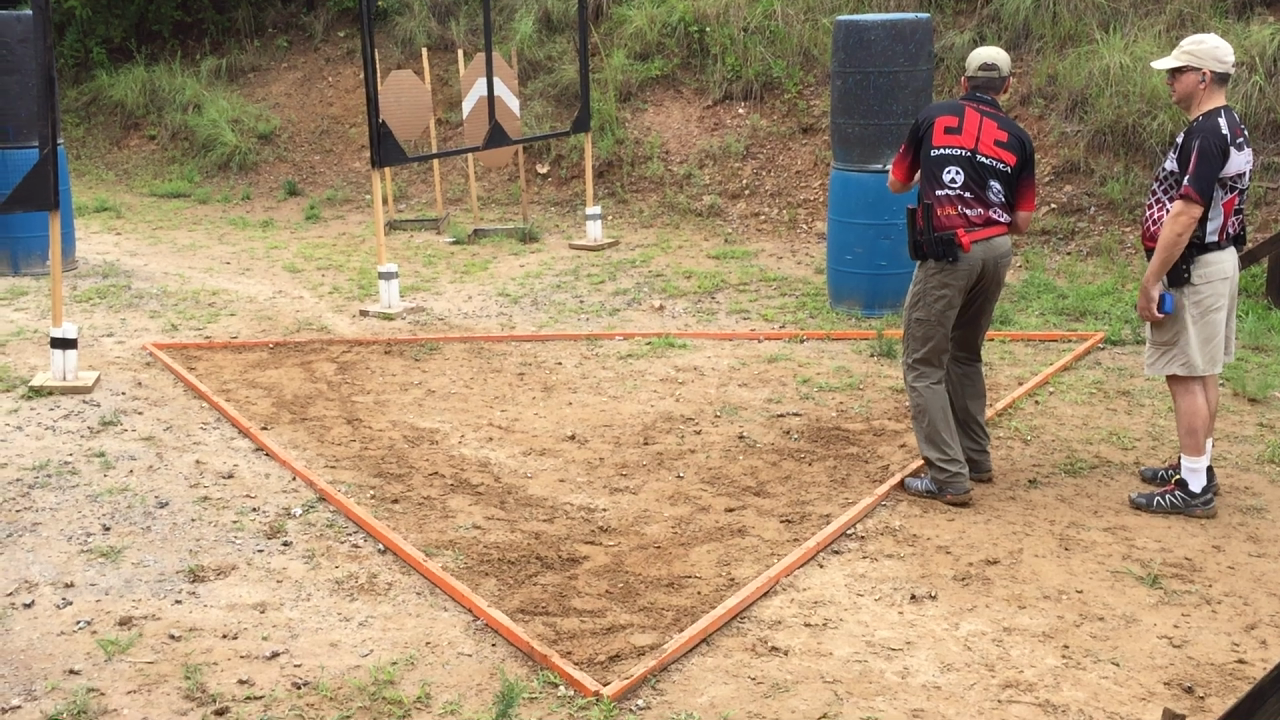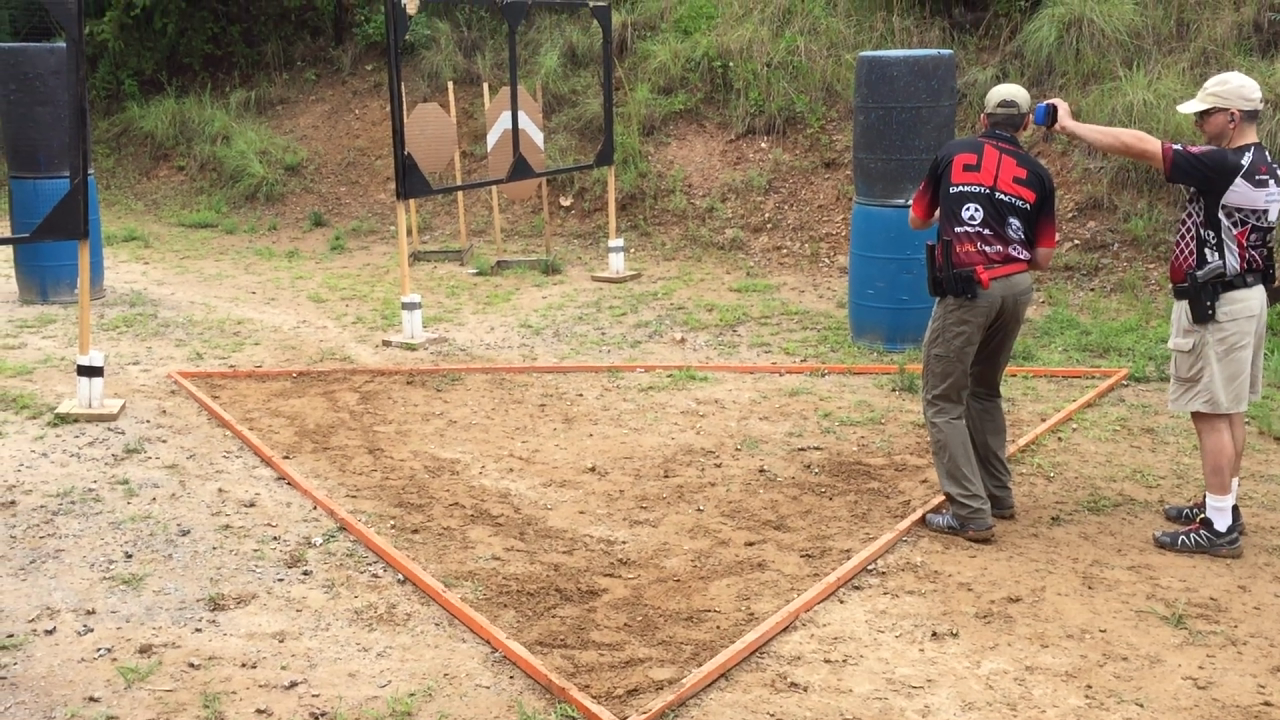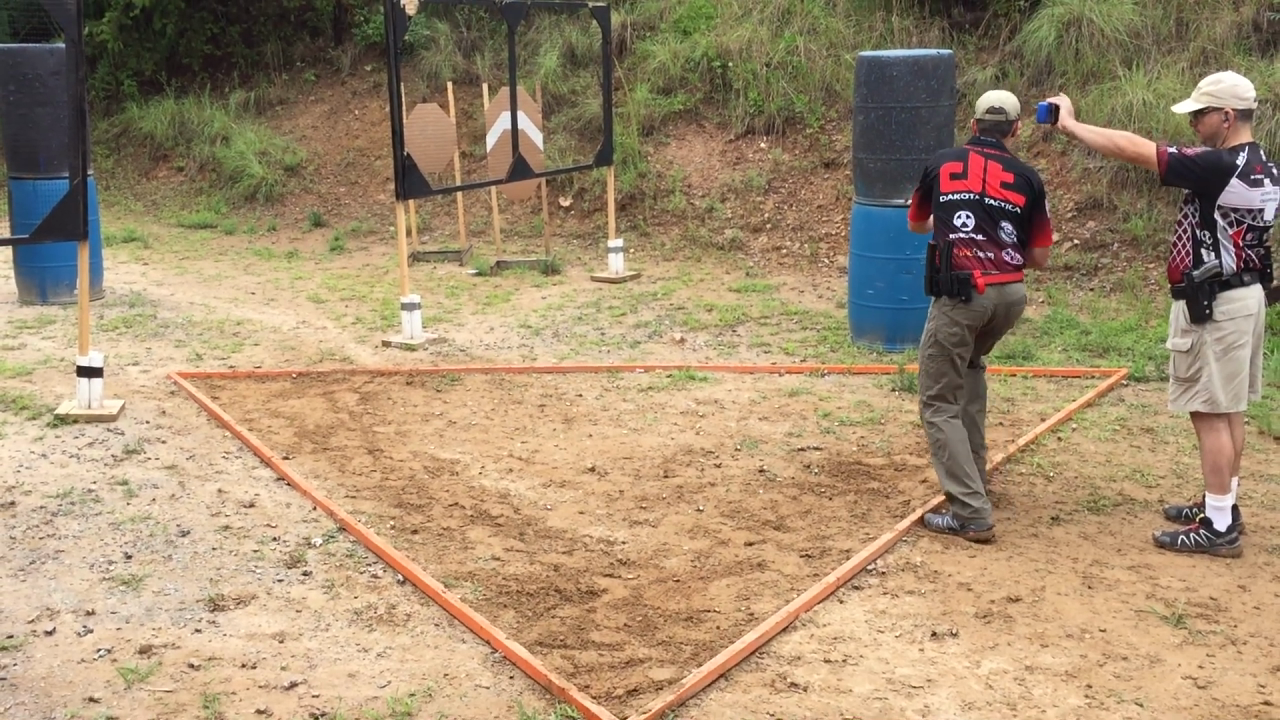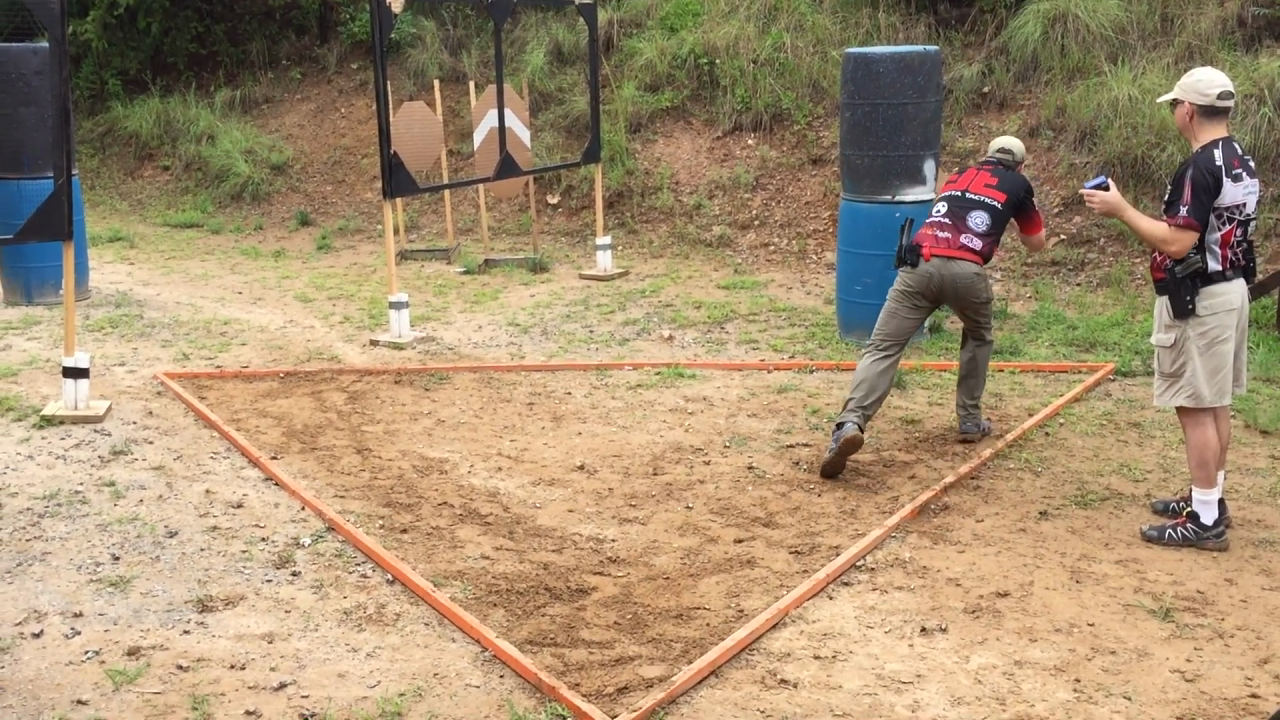
dt=1s
person 1, frame 1
left shoulder: (1206, 134)
right shoulder: (1225, 127)
left elbow: (1184, 215)
left wrist: (1151, 279)
right wrist: (1158, 269)
left hip: (1190, 268)
right hip: (1214, 260)
left knee: (1186, 375)
right knee: (1202, 372)
left ankle: (1192, 488)
right ankle: (1195, 467)
person 1, frame 2
left shoulder: (1226, 166)
left elbow: (1139, 146)
left wrist: (1071, 126)
left hip: (1215, 305)
left knee: (1211, 413)
right knee: (1229, 409)
left ankle: (1217, 527)
right ankle: (1221, 506)
person 1, frame 3
left shoulder: (1219, 167)
left elbow: (1133, 148)
left wrist: (1072, 123)
left hip: (1213, 305)
left knee: (1210, 413)
right knee: (1229, 409)
left ankle: (1217, 527)
right ankle: (1222, 505)
person 1, frame 4
left shoulder: (1200, 168)
right shoulder: (1241, 162)
left elbow: (1176, 243)
left wrist: (1120, 209)
left hip: (1197, 300)
right hip: (1230, 290)
left knee: (1196, 407)
right knee: (1215, 403)
left ankle: (1204, 519)
right ankle: (1209, 498)
person 2, frame 1
left shoulder: (933, 117)
right shoulder: (1018, 138)
left elbow: (897, 183)
right elbow: (1022, 221)
left hip: (949, 253)
right hip: (997, 252)
left knee: (924, 363)
right knee: (965, 355)
left ankle: (948, 477)
right ankle: (976, 458)
person 2, frame 2
left shoulder: (952, 154)
right shoulder: (1037, 175)
left elbow: (917, 220)
right elbow: (1042, 258)
left hip: (968, 290)
right hip: (1016, 289)
left knee: (943, 400)
right knee: (983, 390)
left ankle: (970, 513)
right ankle: (997, 495)
person 2, frame 3
left shoulder: (942, 163)
right shoulder: (1027, 177)
left elbow: (915, 224)
right elbow: (1040, 257)
left hip: (958, 295)
right hip: (1009, 296)
left knee: (938, 404)
right knee: (970, 369)
left ankle: (970, 512)
right ankle: (970, 468)
person 2, frame 4
left shoulder: (956, 177)
right shoulder: (1017, 183)
right elbow: (1037, 243)
left hip: (921, 265)
right hip: (966, 270)
left knee: (882, 349)
right knee: (979, 337)
left ankle: (849, 426)
right ankle: (971, 422)
